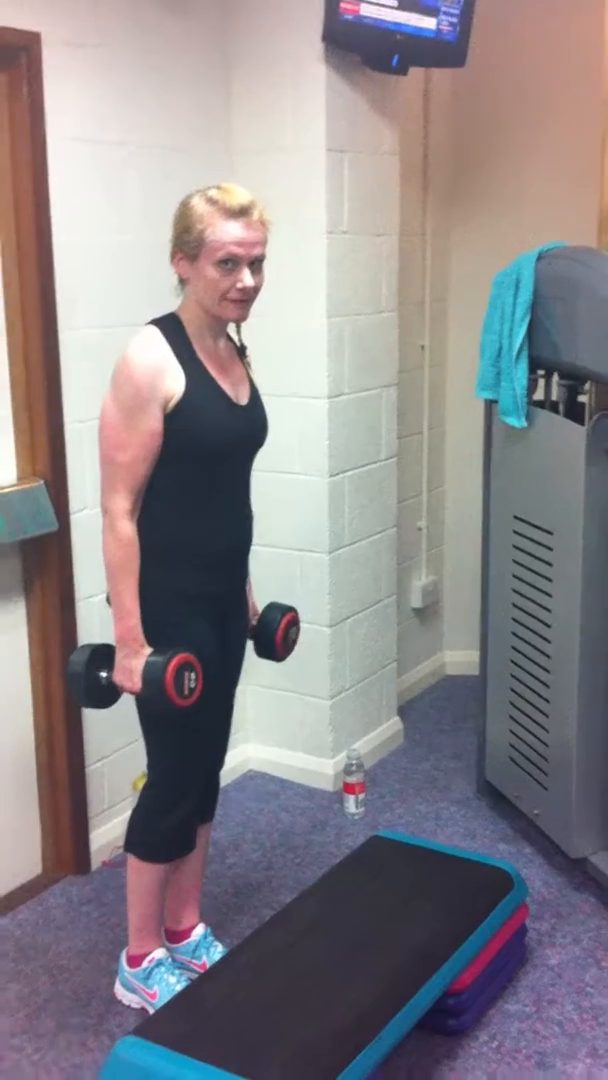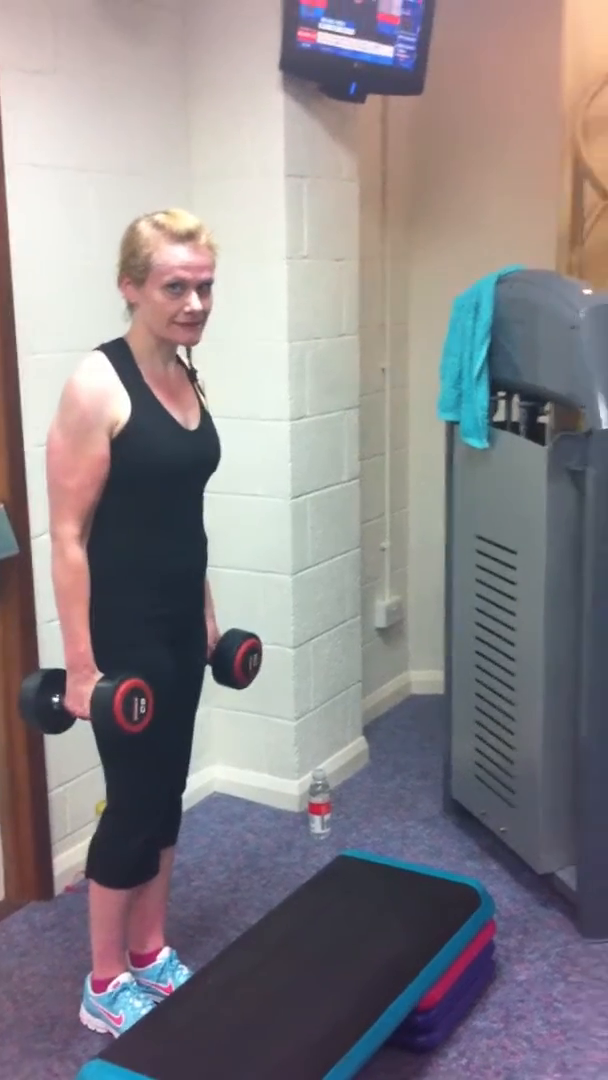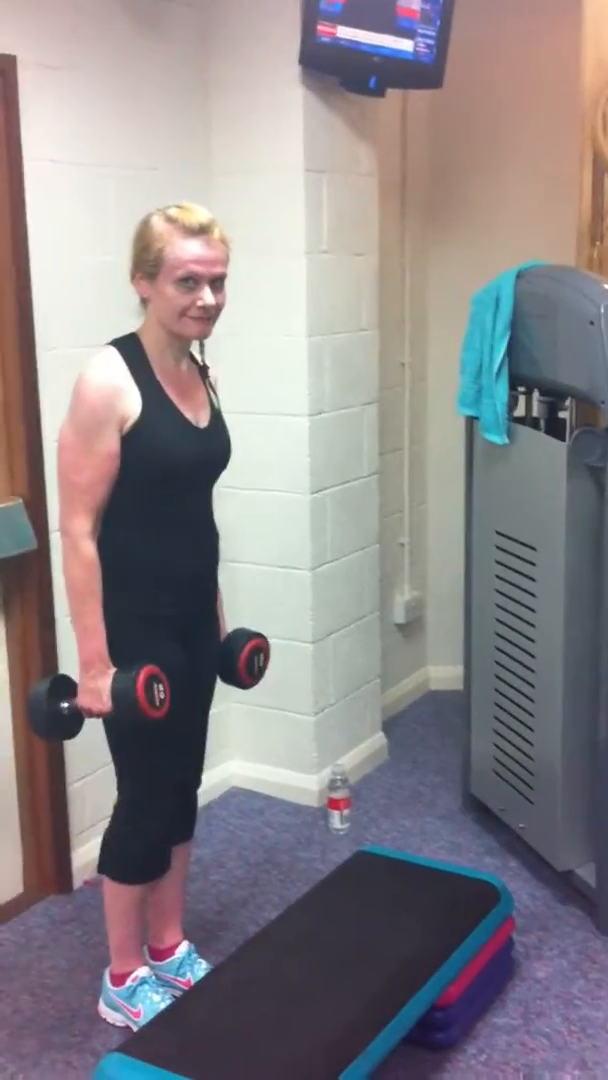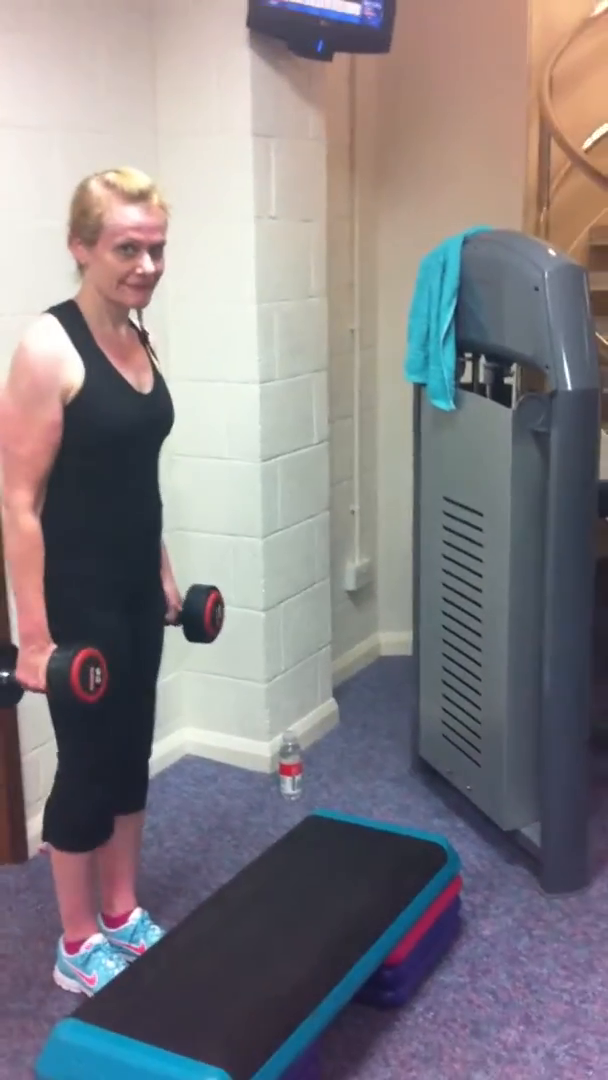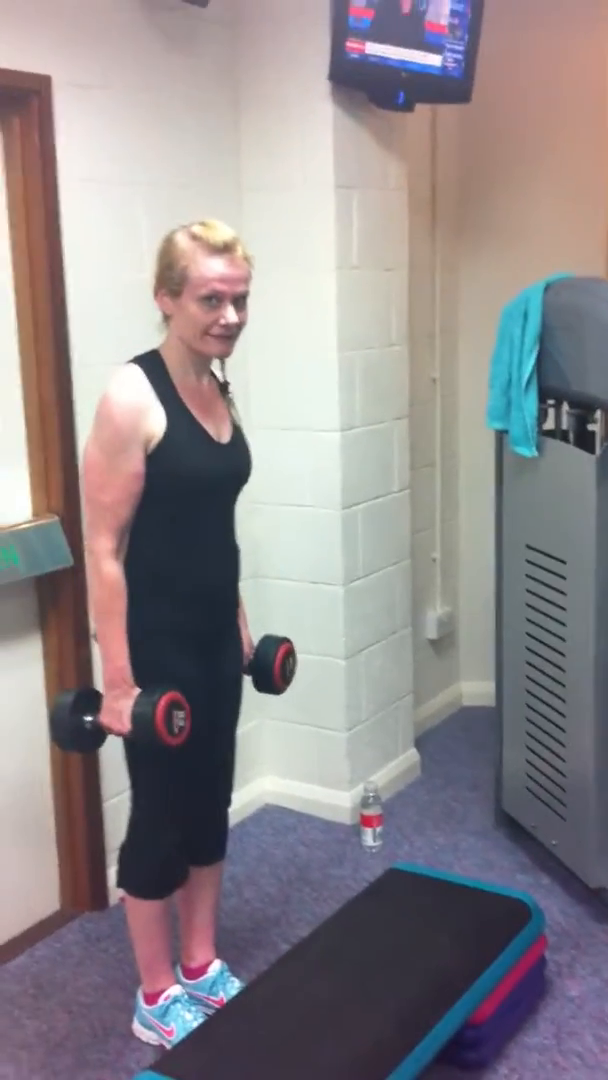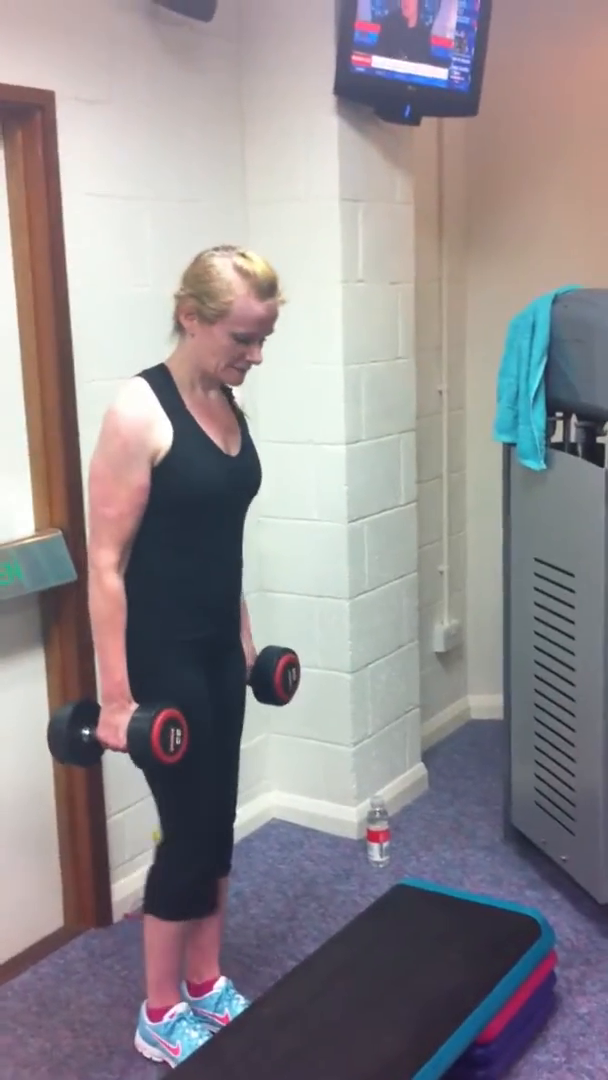
dt=0.7s
person 1, frame 1
left shoulder: (233, 351)
right shoulder: (150, 359)
right elbow: (119, 508)
right wrist: (129, 636)
left hip: (220, 598)
right hip: (166, 603)
left knee: (206, 767)
right knee: (173, 775)
left ankle: (186, 932)
right ankle: (139, 961)
person 1, frame 2
left shoulder: (185, 376)
right shoulder: (97, 385)
right elbow: (68, 534)
left wrist: (207, 613)
right wrist: (80, 662)
left hip: (180, 621)
right hip: (124, 629)
left knee: (167, 791)
right knee: (134, 801)
left ankle: (152, 954)
right ankle: (105, 985)
person 1, frame 3
left shoulder: (198, 373)
right shoulder: (108, 380)
right elbow: (79, 529)
right wrist: (93, 659)
left hip: (192, 617)
right hip: (134, 624)
left knee: (181, 786)
right knee: (145, 795)
left ankle: (169, 949)
right ankle: (123, 979)
person 1, frame 4
left shoulder: (138, 338)
left wrist: (165, 574)
left hip: (135, 589)
right hip: (77, 597)
left knee: (131, 755)
right knee: (88, 766)
left ankle: (123, 917)
right ankle: (78, 946)
person 1, frame 5
left shoulder: (218, 388)
right shoulder: (132, 398)
right elbow: (103, 549)
left wrist: (240, 625)
right wrist: (117, 678)
left hip: (214, 636)
right hip: (157, 643)
left knee: (209, 801)
right knee: (161, 812)
left ankle: (203, 968)
right ankle: (157, 997)
person 1, frame 6
left shoulder: (227, 404)
right shoulder: (138, 411)
right elbow: (105, 563)
left wrist: (244, 635)
right wrist: (115, 693)
left hip: (217, 647)
right hip: (160, 656)
left knee: (217, 819)
right knee: (190, 830)
left ankle: (207, 985)
right ankle: (160, 1015)
